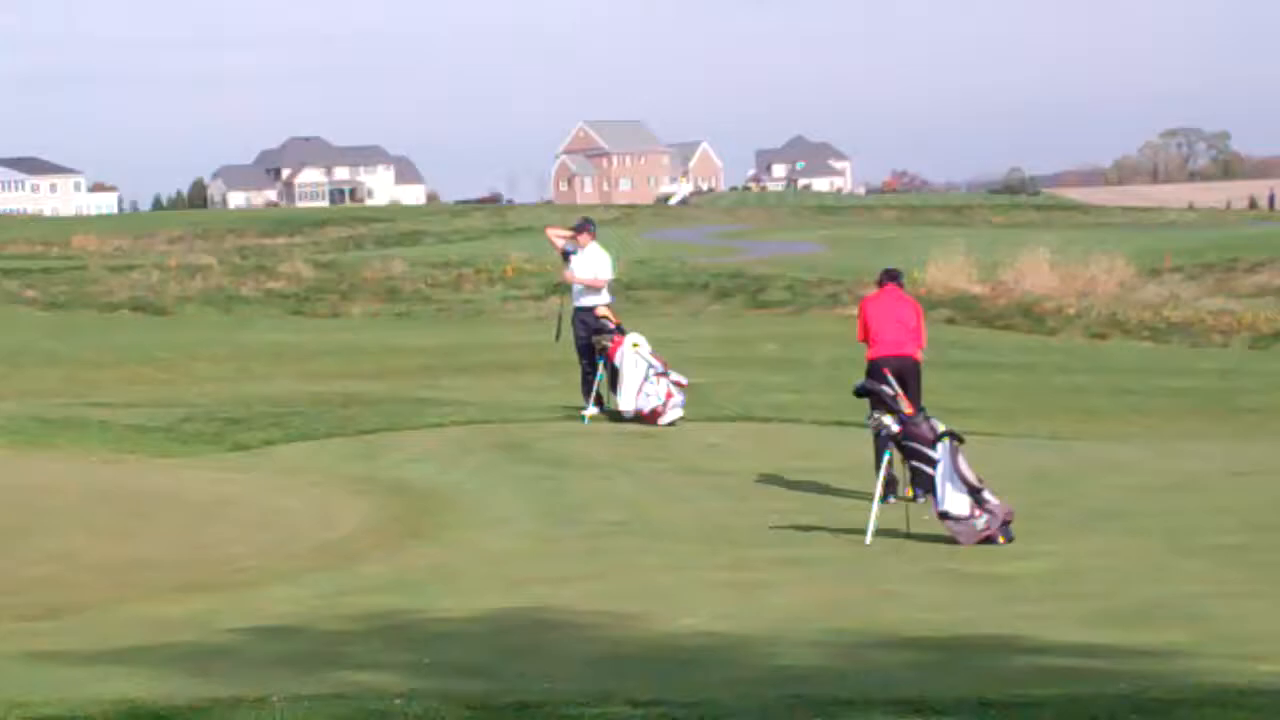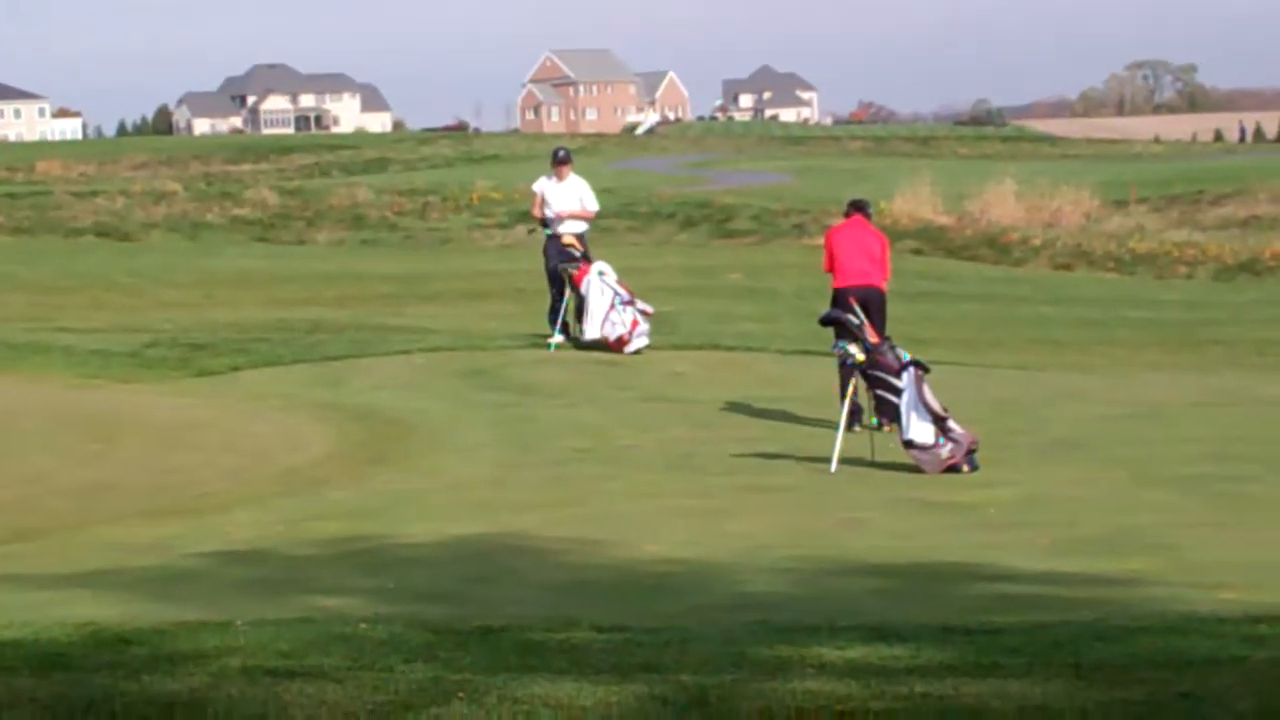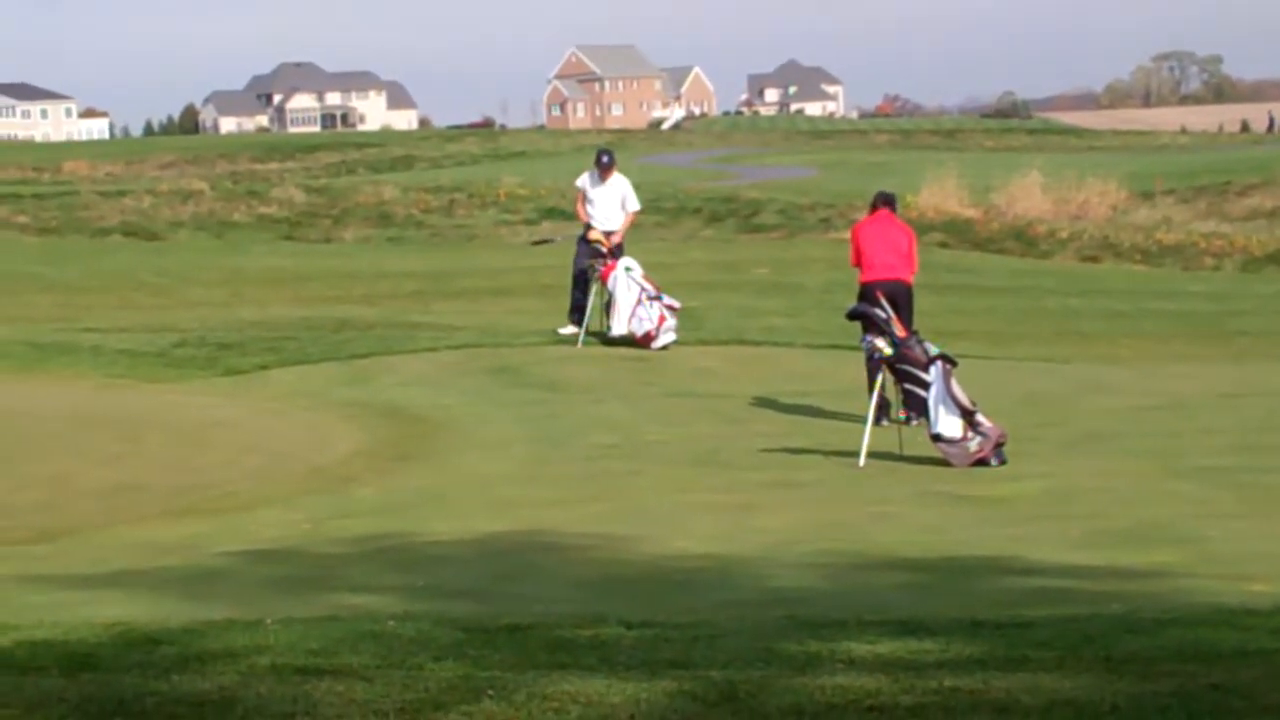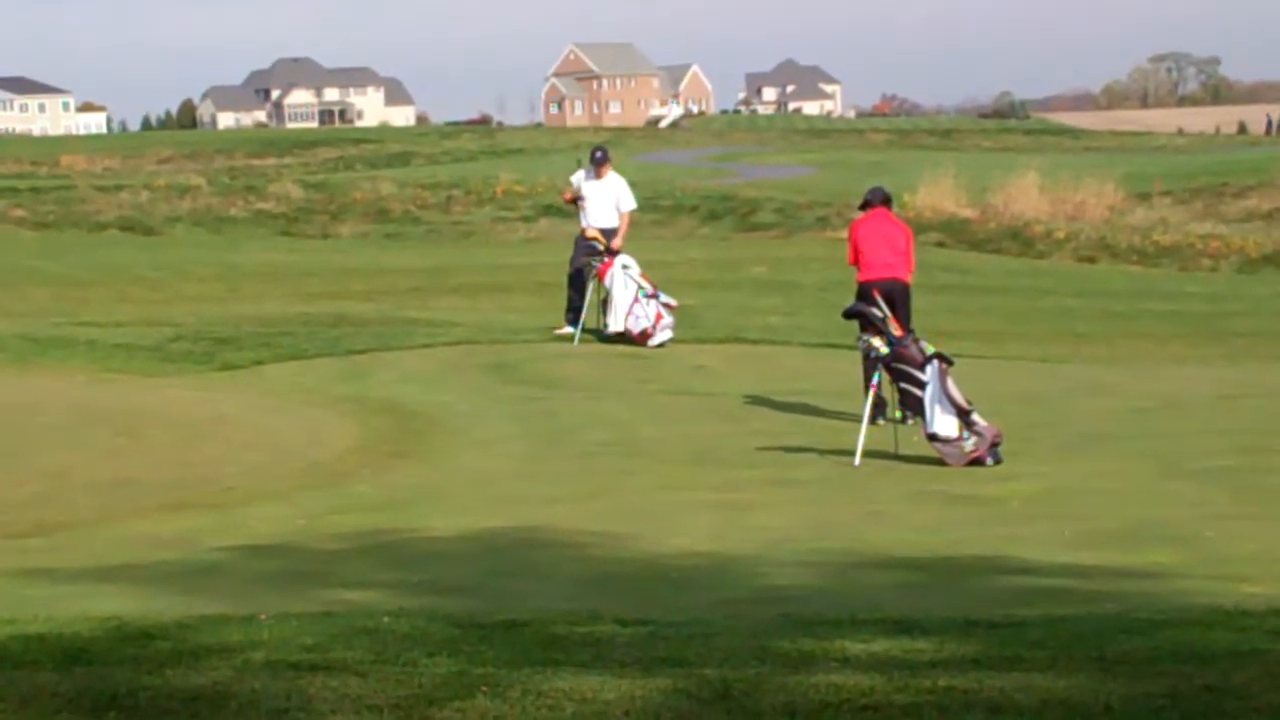
dt=0.7s
person 1, frame 1
left shoulder: (867, 302)
right shoulder: (913, 303)
left elbow: (862, 336)
right elbow: (921, 341)
left hip: (880, 361)
right hip: (908, 361)
left ankle: (889, 488)
right ankle: (920, 486)
person 1, frame 2
left shoulder: (833, 233)
right shoulder: (879, 235)
left elbow: (828, 267)
right elbow: (886, 272)
left hip: (845, 291)
right hip: (874, 292)
left ankle: (853, 417)
person 1, frame 3
left shoulder: (860, 227)
right shoulder: (906, 229)
left elbow: (855, 261)
right elbow: (913, 266)
left hip: (872, 286)
right hip: (901, 286)
left knee: (874, 349)
left ankle: (881, 411)
right ankle: (913, 410)
person 1, frame 4
left shoulder: (857, 225)
right shoulder: (902, 227)
left elbow: (853, 260)
right elbow: (910, 266)
left hip: (869, 285)
right hip: (898, 285)
left ankle: (877, 410)
right ankle: (908, 409)
person 2, frame 1
left shoulder: (600, 255)
right shoulder: (573, 250)
left elbow: (601, 282)
right elbow: (549, 231)
left wrist: (576, 279)
right wrist: (573, 235)
left hip: (599, 311)
right hip: (580, 312)
right knee: (586, 360)
right ankle: (594, 403)
person 2, frame 2
left shoulder: (580, 184)
right shoulder: (543, 183)
left elbow: (591, 213)
right elbow: (535, 209)
left wrist: (569, 212)
right wrist: (542, 219)
left hip: (576, 239)
right hip: (553, 240)
right knee: (556, 286)
right ankle: (559, 330)
person 2, frame 3
left shoulder: (623, 184)
right shoulder: (586, 178)
left elbow: (631, 212)
right elbow: (579, 204)
left wrist: (619, 234)
right wrist: (586, 223)
left hip: (612, 236)
right hip: (590, 235)
right knee: (580, 274)
right ankle: (576, 322)
person 2, frame 4
left shoulder: (619, 183)
right shoulder: (581, 176)
left elbow: (625, 213)
right elbow: (566, 196)
left wrist: (620, 237)
right wrist: (574, 198)
left hip: (609, 235)
right hip: (587, 233)
right knee: (575, 274)
right ankle: (572, 322)
